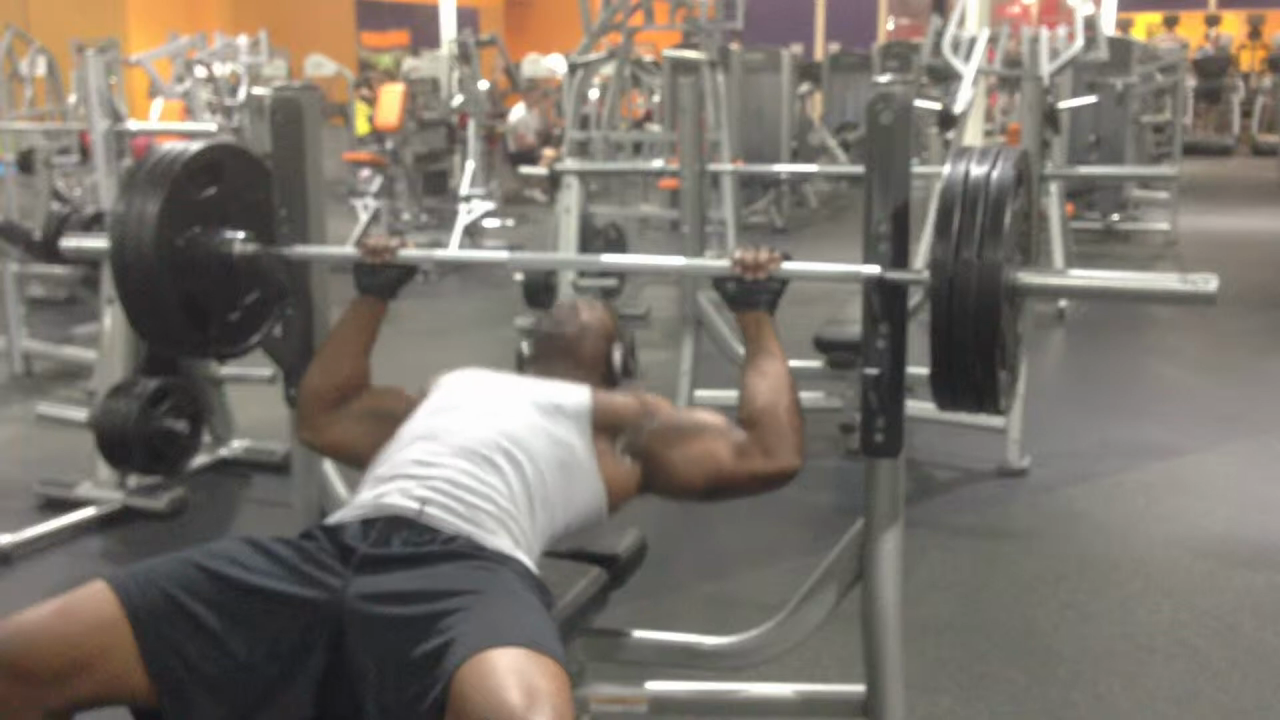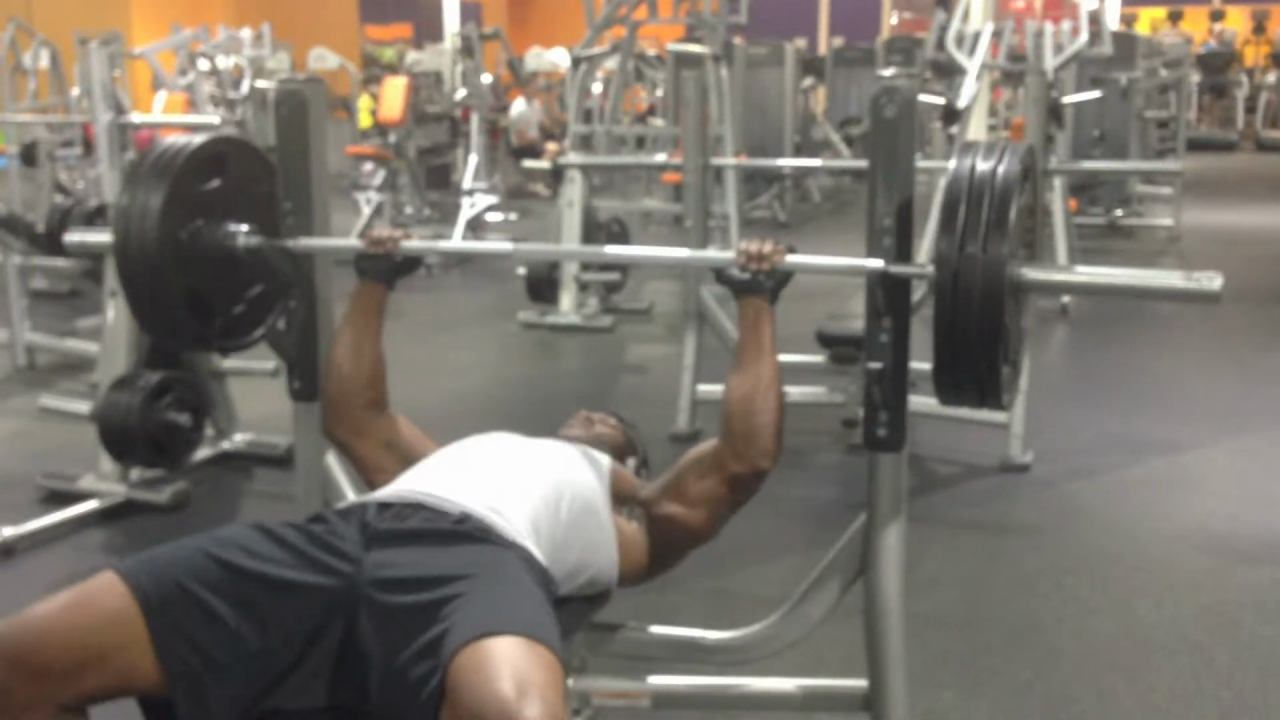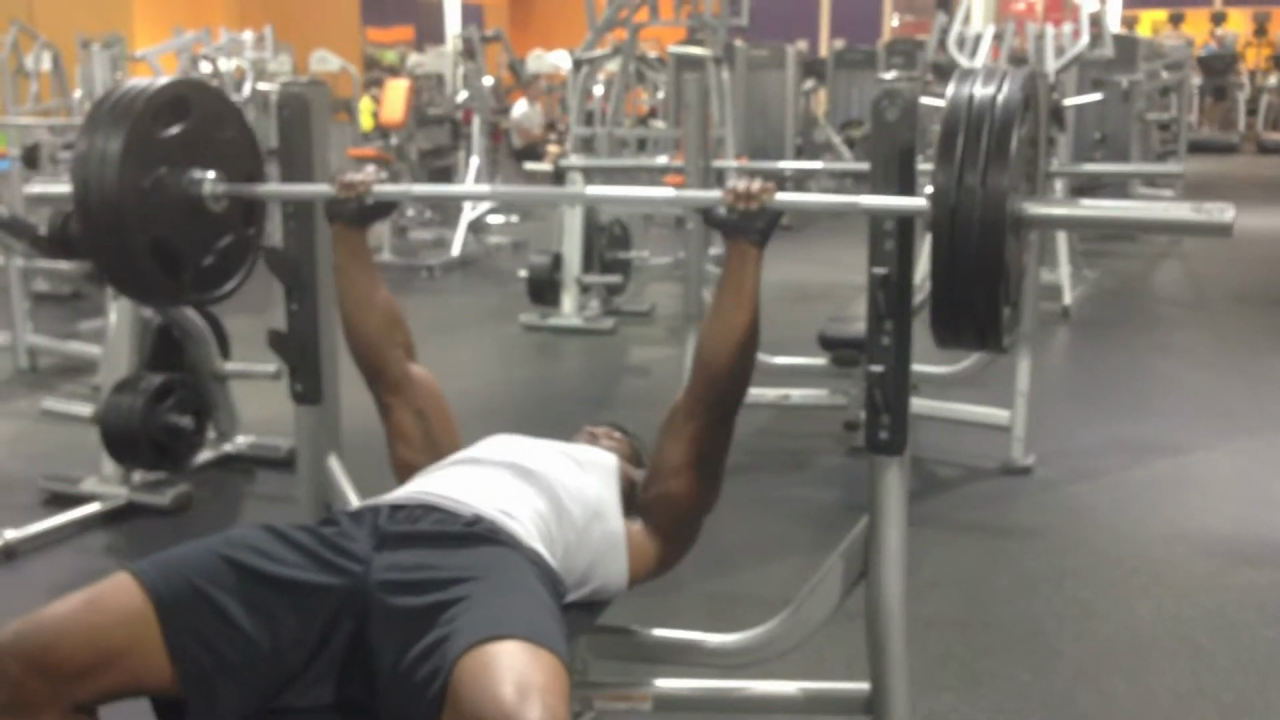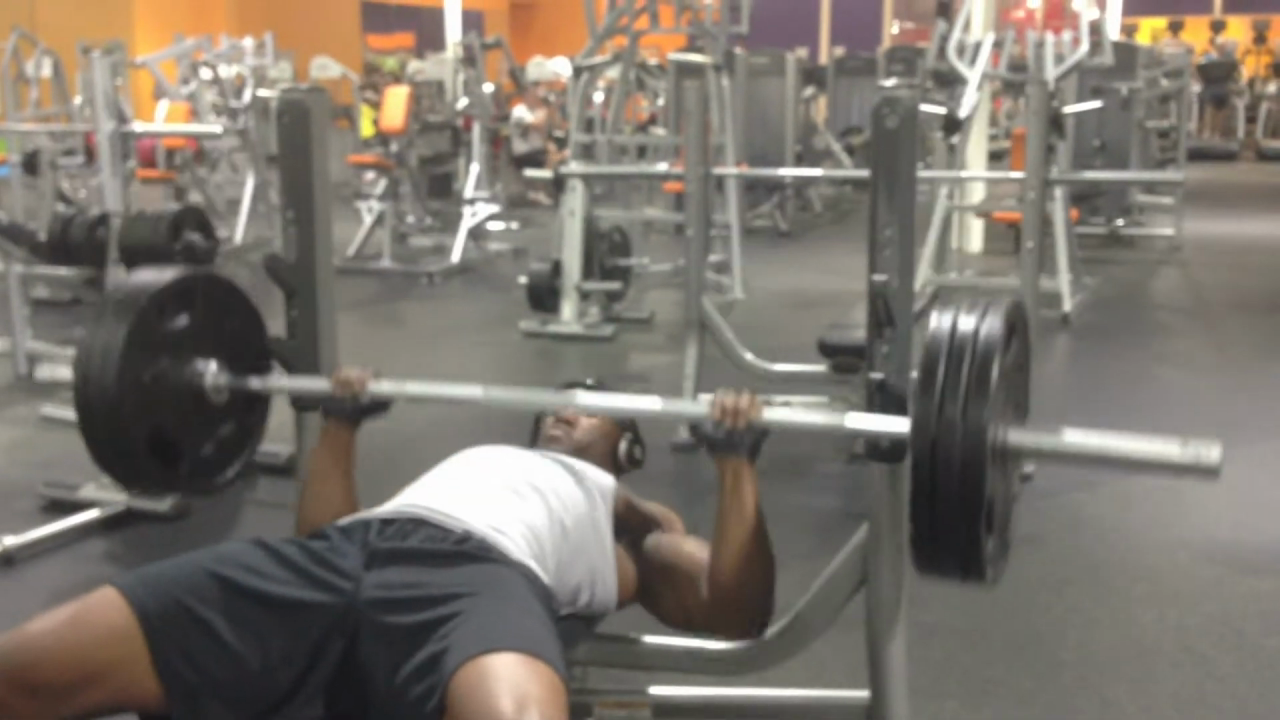
dt=1s
person 1, frame 1
left shoulder: (621, 419)
right shoulder: (450, 389)
left elbow: (769, 454)
right elbow: (320, 419)
left wrist: (756, 315)
right wrist: (371, 296)
left hip: (468, 572)
right hip: (325, 555)
person 1, frame 2
left shoulder: (636, 514)
right shoulder: (469, 451)
left elbow: (748, 455)
right elbow: (351, 415)
left wrist: (756, 303)
right wrist: (374, 284)
left hip: (480, 561)
right hip: (339, 541)
person 1, frame 3
left shoulder: (641, 525)
right shoulder: (463, 464)
left elbow: (710, 399)
right elbow: (393, 369)
left wrist: (744, 246)
right wrist: (349, 231)
right hip: (352, 540)
person 1, frame 4
left shoulder: (636, 524)
right shoulder: (475, 459)
left elbow: (737, 607)
right elbow: (317, 533)
left wrist: (735, 457)
right wrist: (340, 423)
left hip: (485, 577)
right hip: (349, 556)
